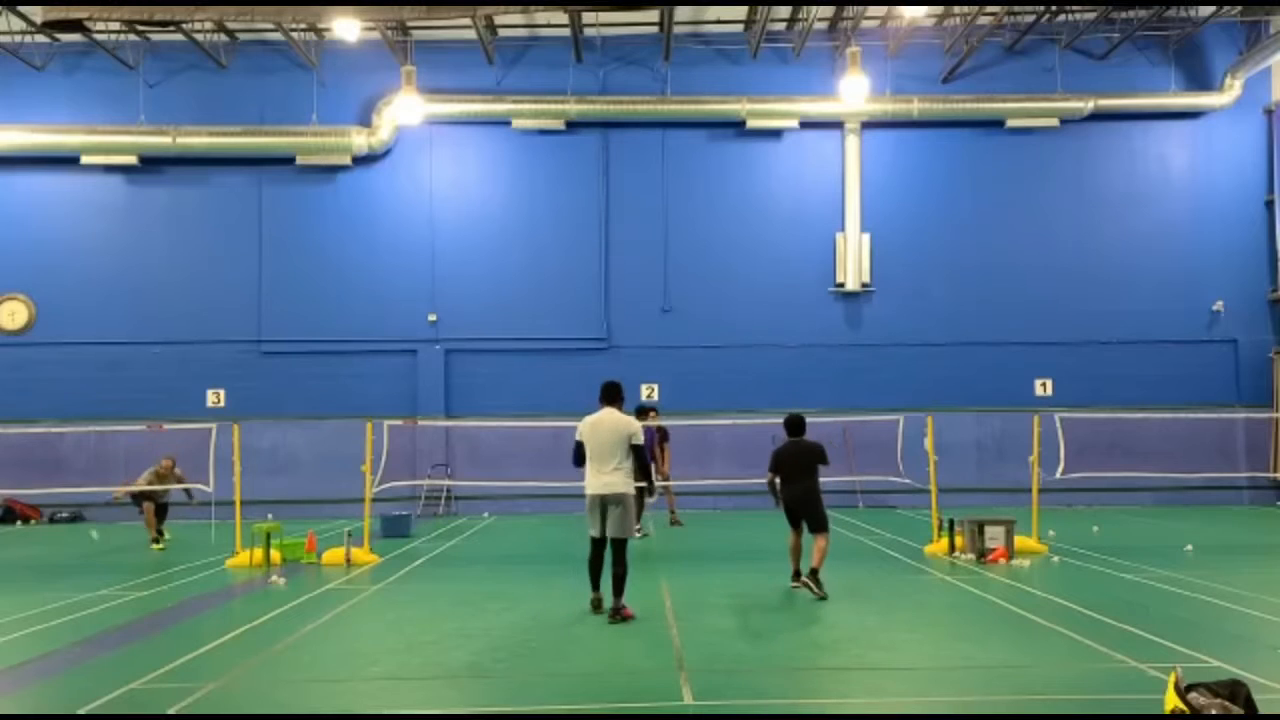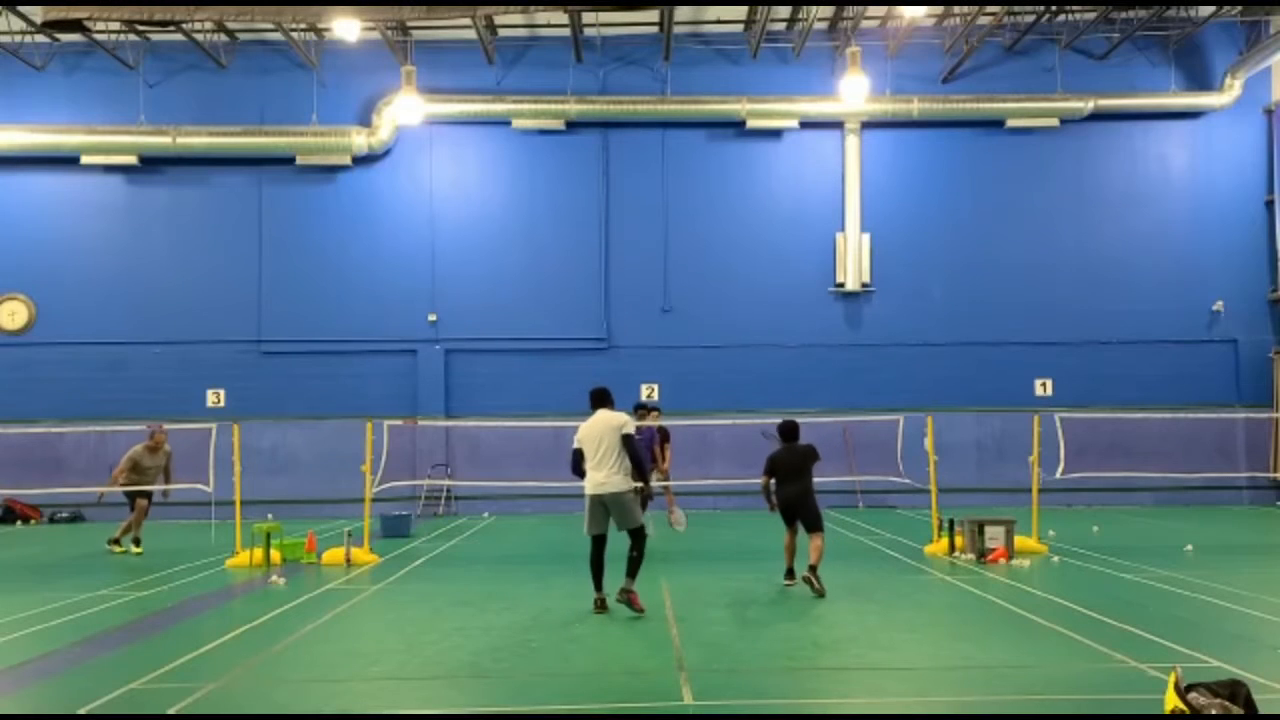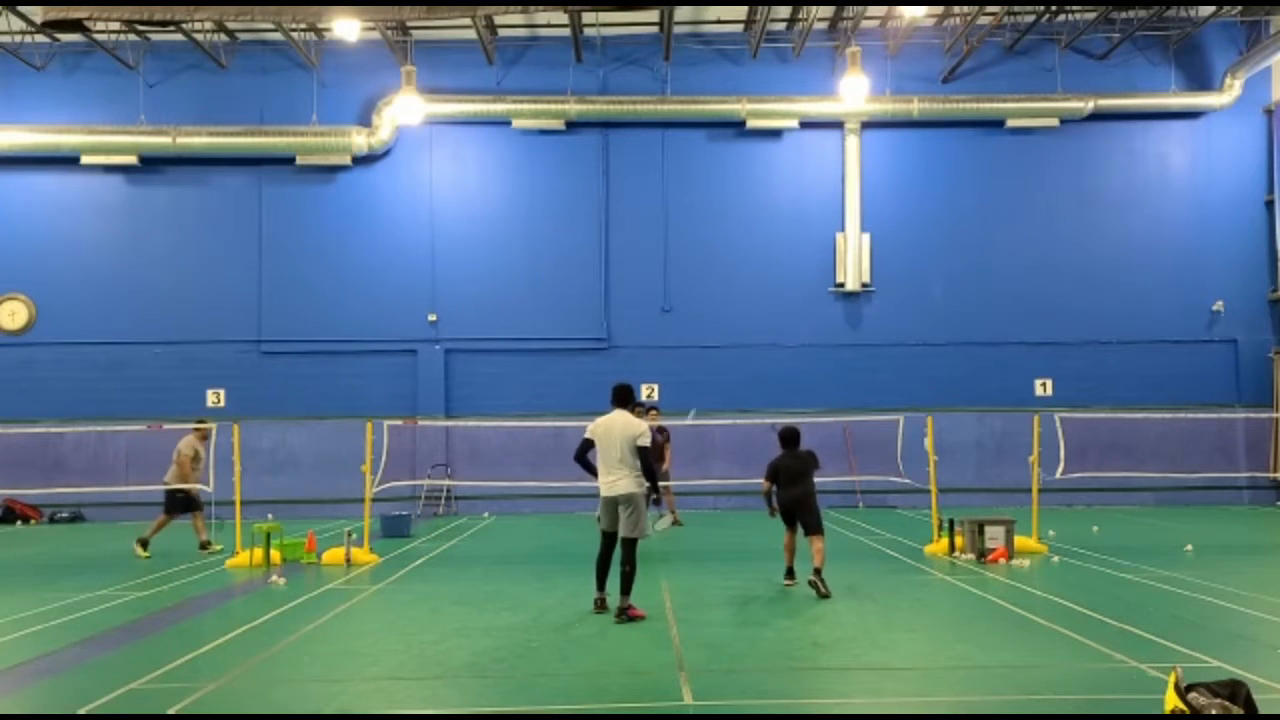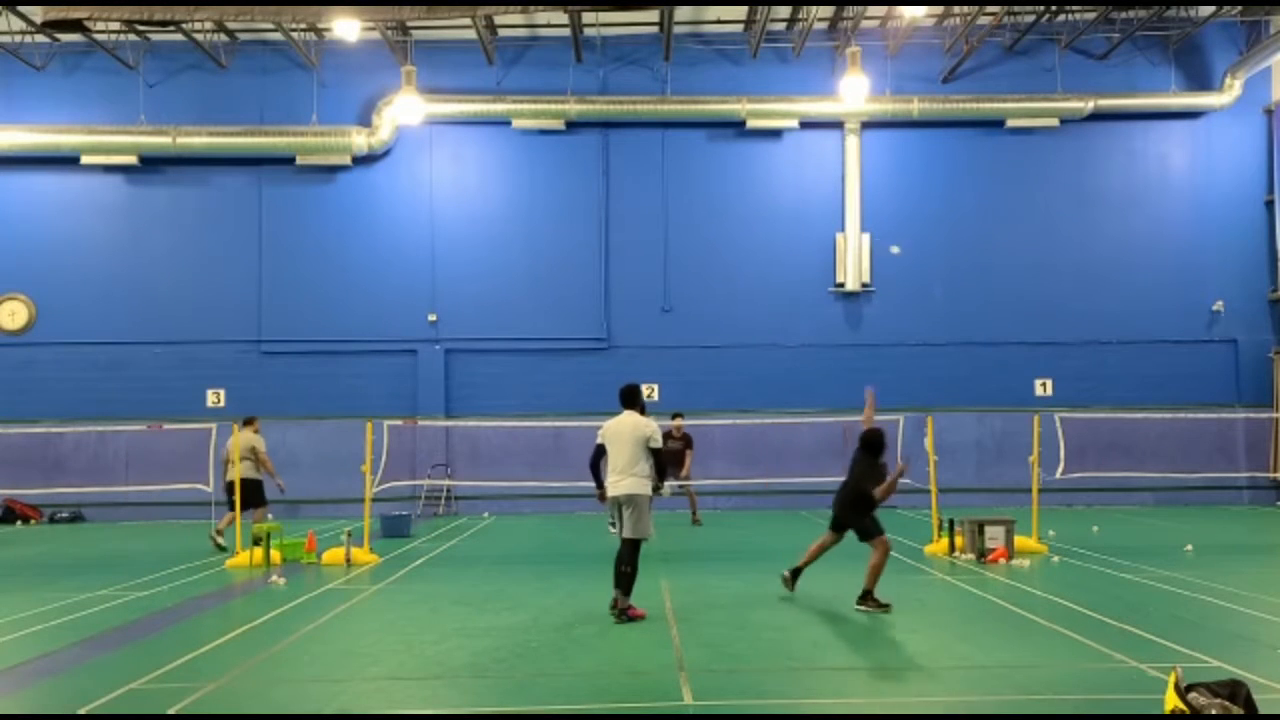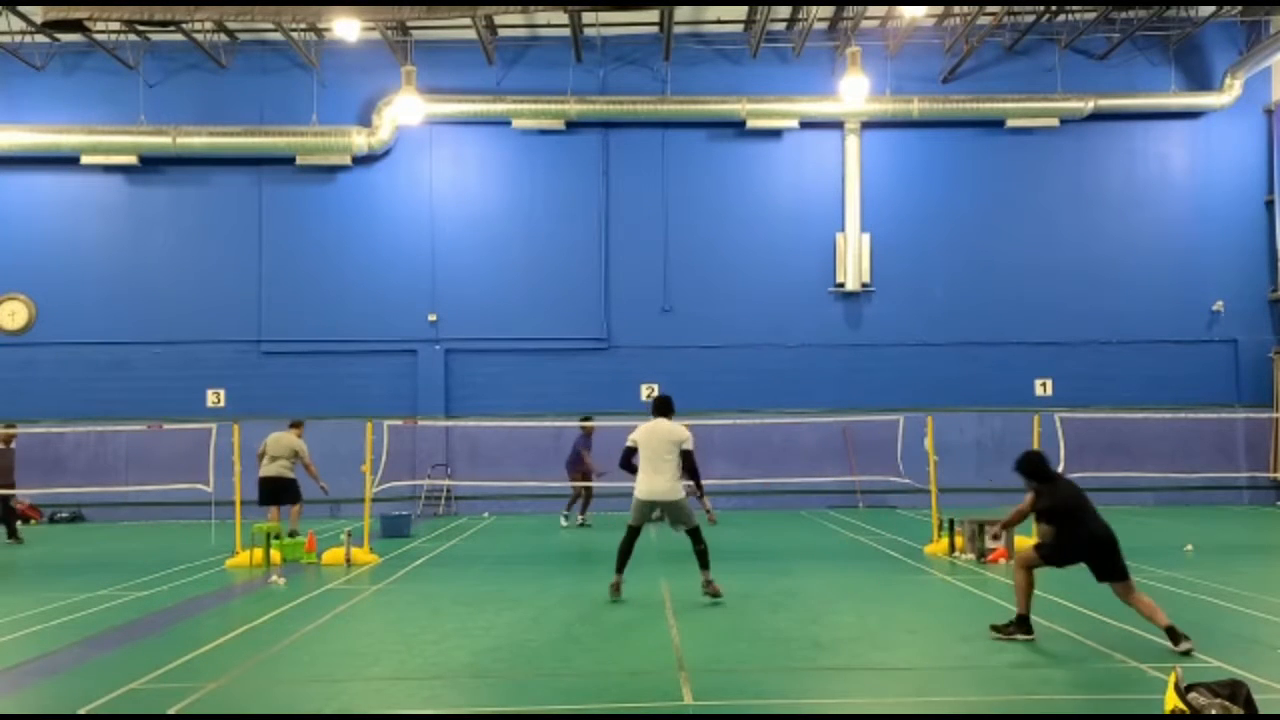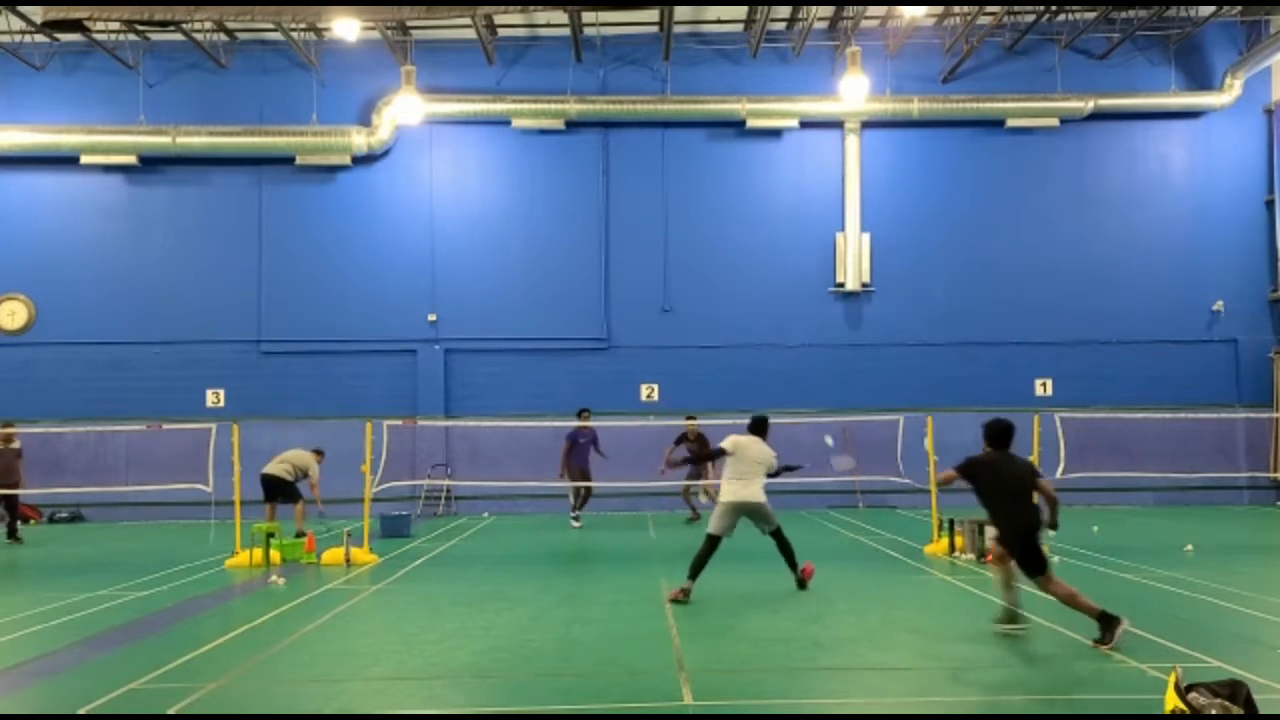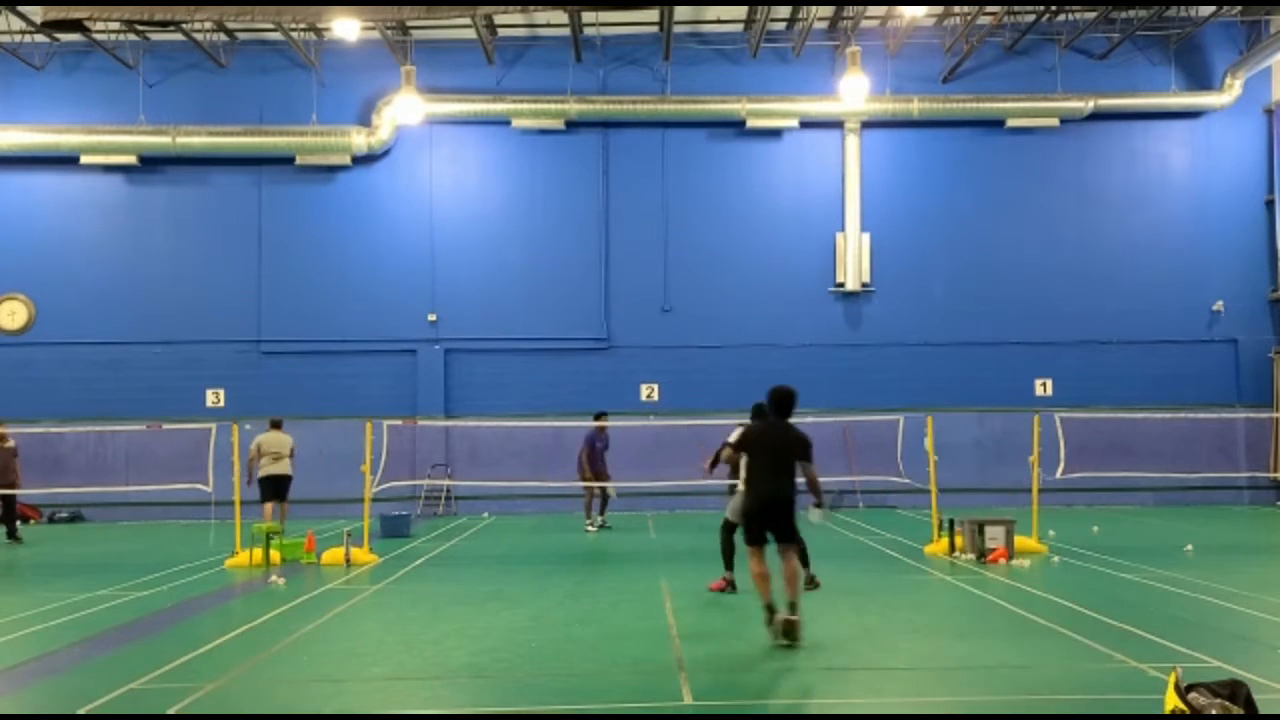
dt=0.7s
person 1, frame 1
left shoulder: (585, 423)
right shoulder: (631, 424)
left elbow: (577, 459)
right elbow: (642, 461)
right wrist: (650, 482)
left hip: (594, 490)
right hip: (621, 490)
left knee: (597, 545)
right knee: (618, 549)
left ankle: (596, 598)
right ankle: (617, 606)
person 1, frame 2
left shoulder: (583, 428)
right shoulder: (622, 419)
left elbow: (575, 467)
right elbow: (634, 453)
right wrist: (645, 482)
left hip: (593, 490)
right hip: (619, 487)
left knee: (597, 544)
right knee: (638, 536)
left ankle: (599, 598)
right ankle: (627, 589)
person 1, frame 3
left shoulder: (597, 424)
right shoulder: (639, 426)
left elbow: (579, 455)
right elbow: (646, 464)
right wrist: (656, 490)
left hip: (607, 491)
right hip: (632, 491)
left knee: (606, 544)
right knee: (628, 548)
left ankle: (600, 598)
right ankle: (624, 607)
person 1, frame 4
left shoulder: (608, 426)
right shoulder: (648, 426)
left elbow: (594, 461)
right elbow: (660, 462)
left wrist: (600, 487)
right wrist: (659, 481)
left hip: (614, 491)
right hip: (637, 491)
left knee: (625, 544)
right knee: (631, 547)
left ankle: (617, 597)
right ankle: (623, 607)
person 1, frame 5
left shoulder: (639, 431)
right shoulder: (682, 432)
left elbow: (624, 463)
right elbow: (690, 466)
right wrist: (700, 489)
left hip: (644, 493)
right hip: (673, 494)
left knee: (631, 534)
right knee: (695, 534)
left ankle: (617, 581)
right ankle: (707, 582)
person 1, frame 6
left shoulder: (735, 440)
right shoulder: (770, 454)
left elbow: (712, 454)
right elbow: (771, 473)
left wrist: (680, 461)
right wrist: (788, 468)
left hip: (729, 500)
right hip: (756, 500)
left knee: (709, 544)
right knee: (778, 535)
left ankle: (686, 589)
right ankle: (799, 576)
person 1, frame 7
left shoulder: (742, 432)
left elbow: (724, 450)
left wrist: (711, 466)
left knee: (726, 530)
left ankle: (728, 579)
right ankle: (809, 576)
person 2, frame 1
left shoulder: (779, 452)
right shoulder: (815, 448)
left elbow: (770, 480)
right elbow: (825, 462)
left wrist: (776, 496)
left hip: (789, 499)
right hip: (810, 498)
left knee: (796, 532)
right knee: (821, 537)
left ankle: (796, 575)
right ankle: (813, 575)
person 2, frame 2
left shoulder: (773, 457)
right shoulder: (808, 450)
left elbow: (765, 483)
right elbow: (816, 459)
left wrist: (770, 501)
left hip: (784, 500)
right hip: (804, 498)
left knee: (791, 531)
right knee: (816, 537)
left ankle: (789, 573)
right ankle: (812, 571)
person 2, frame 3
left shoulder: (775, 463)
right shoulder: (809, 456)
left elbow: (766, 489)
left wrist: (770, 506)
left hip: (785, 503)
right hip: (806, 501)
left knee: (791, 530)
right knee: (817, 540)
left ankle: (789, 573)
right ankle: (816, 573)
person 2, frame 4
left shoulder: (862, 452)
right shoulder: (874, 468)
left elbow: (866, 423)
right elbow: (879, 496)
left wrist: (869, 400)
right wrist: (895, 476)
left hip: (843, 504)
right hip: (855, 510)
left knee: (830, 540)
right knee: (882, 546)
left ankle: (794, 572)
right ankle: (866, 597)
person 2, frame 5
left shoulder: (1050, 499)
right shoulder: (1056, 481)
left elbow: (1047, 538)
right elbow: (1024, 509)
right wrist: (1002, 526)
left hip: (1075, 542)
right hip: (1104, 538)
left knee: (1022, 562)
right knee: (1129, 593)
left ankle: (1022, 624)
right ankle: (1175, 635)
person 2, frame 6
left shoulder: (977, 463)
right shoulder: (1025, 464)
left elbow: (942, 480)
right elbow: (1050, 494)
left wrist: (940, 479)
right wrist: (1053, 518)
left hip: (1015, 530)
right hip: (1028, 523)
left knee: (1045, 582)
right knee: (998, 553)
left ankle: (1108, 621)
right ankle: (1011, 612)
person 2, frame 7
left shoulder: (752, 431)
right shoulder: (800, 438)
left elbow: (727, 457)
right elbow: (810, 476)
right wrist: (818, 497)
left hip: (755, 500)
right hip: (784, 502)
left knee: (756, 557)
right knee: (789, 555)
left ankle: (772, 612)
right ankle: (793, 611)
